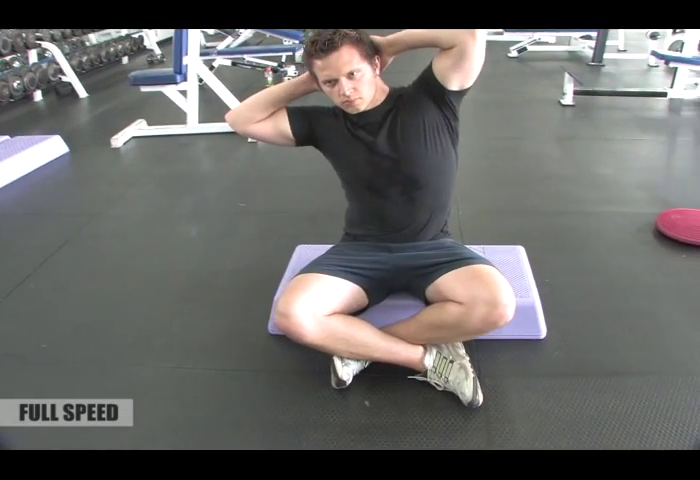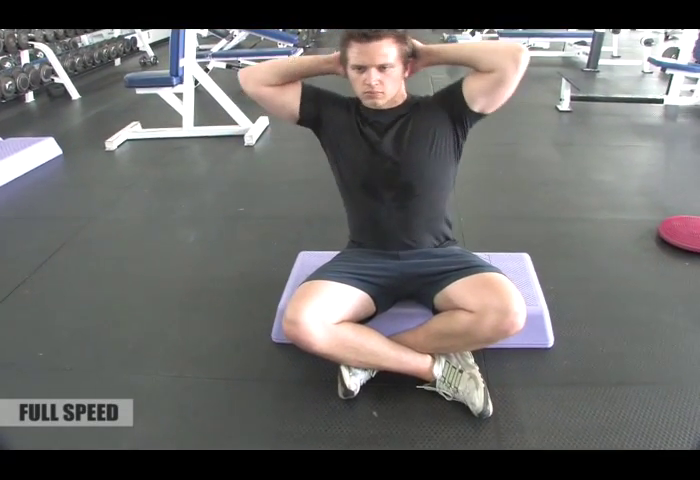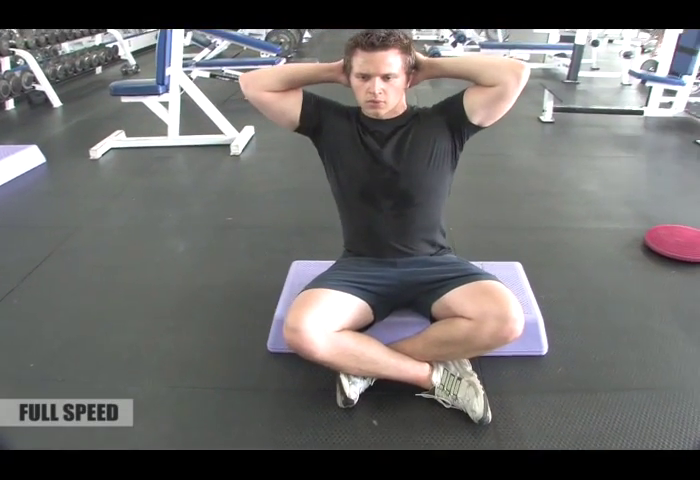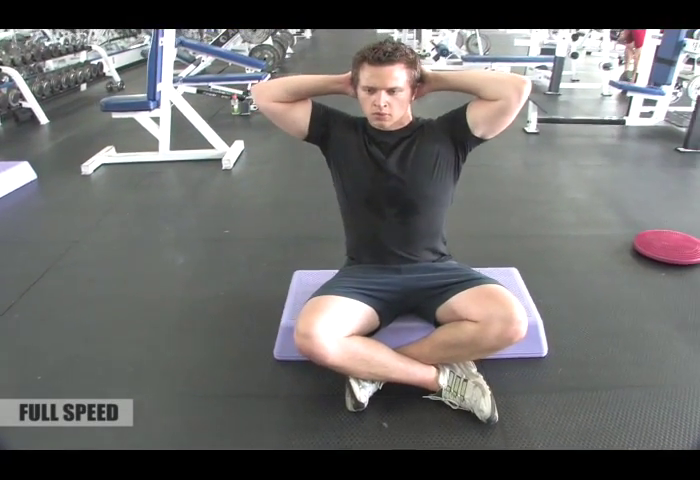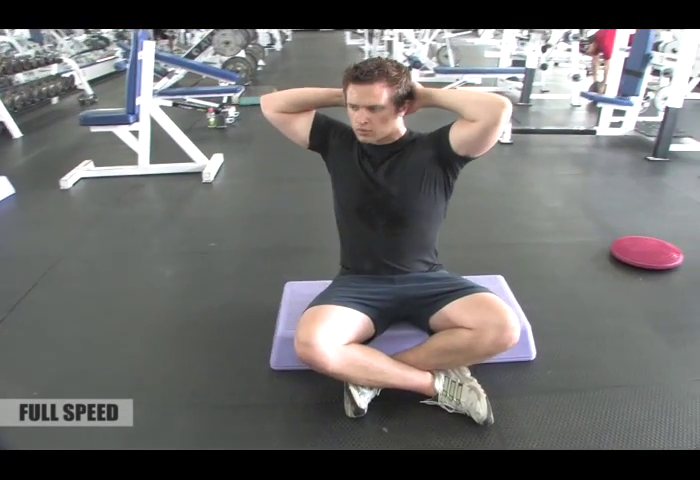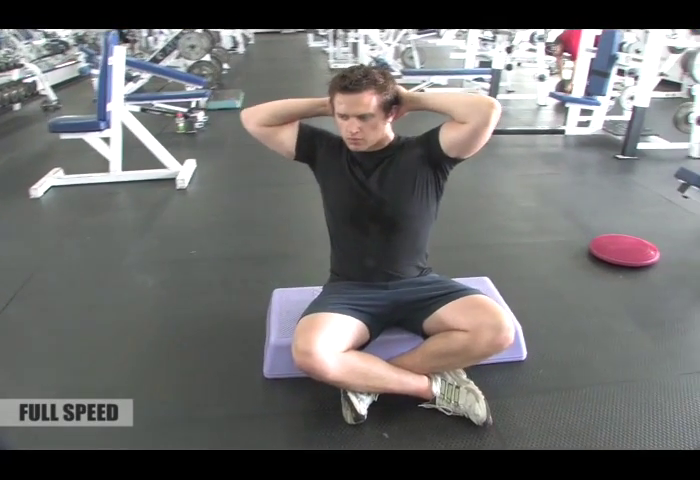
dt=0.4s
person 1, frame 1
left shoulder: (430, 100)
right shoulder: (324, 123)
left elbow: (470, 34)
right elbow: (240, 119)
left wrist: (392, 43)
right wrist: (304, 83)
left hip: (430, 248)
right hip: (361, 250)
left knee: (497, 304)
right knee: (292, 316)
left ankle: (361, 344)
right ankle: (427, 358)
person 1, frame 2
left shoulder: (444, 112)
right shoulder: (332, 114)
left elbow: (513, 59)
right elbow: (252, 80)
left wrist: (430, 53)
right wrist: (329, 62)
left hip: (436, 256)
right hip: (366, 258)
left knee: (507, 313)
right knee: (300, 323)
left ankle: (365, 353)
right ankle: (435, 367)
person 1, frame 3
left shoulder: (443, 123)
right shoulder: (330, 122)
left elbow: (514, 75)
right elbow: (253, 85)
left wrist: (432, 66)
right wrist: (330, 70)
left hip: (433, 264)
right hip: (361, 267)
left knee: (505, 320)
right knee: (301, 331)
left ankle: (363, 361)
right ankle: (434, 375)
person 1, frame 4
left shoulder: (446, 135)
right shoulder: (338, 132)
left elbow: (517, 89)
right elbow: (264, 95)
left wrist: (437, 79)
right wrist: (339, 82)
left hip: (434, 271)
right hip: (365, 274)
left knee: (510, 322)
right knee: (312, 338)
left ankle: (371, 366)
right ankle: (441, 378)
person 1, frame 5
left shoulder: (436, 150)
right shoulder: (337, 142)
left elbow: (497, 112)
right elbow: (271, 105)
left wrist: (427, 95)
right wrist: (337, 96)
left hip: (426, 280)
right hip: (359, 283)
left knee: (502, 328)
right knee: (311, 345)
left ankle: (368, 373)
right ankle: (436, 383)
person 1, frame 6
left shoulder: (425, 154)
right shoulder: (324, 151)
left elbow: (487, 111)
right elbow: (253, 119)
left wrist: (414, 98)
right wrist: (321, 105)
left hip: (417, 285)
right hip: (351, 290)
left knee: (498, 330)
right knee: (310, 354)
left ankle: (366, 379)
right ankle: (432, 386)
